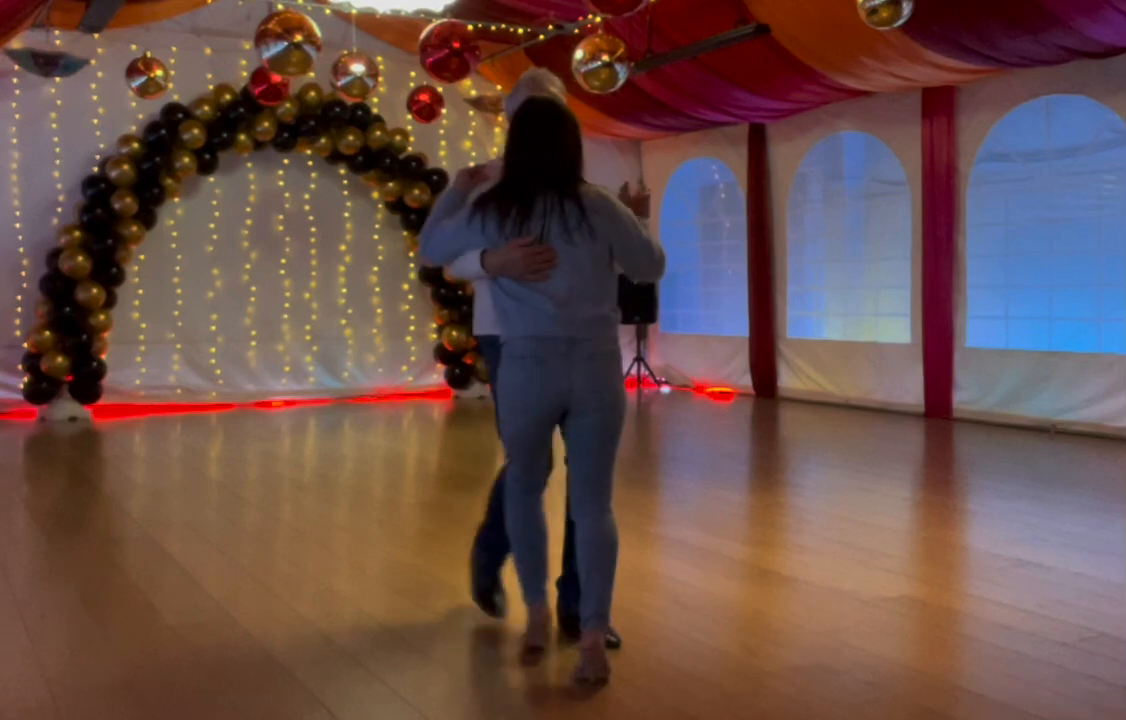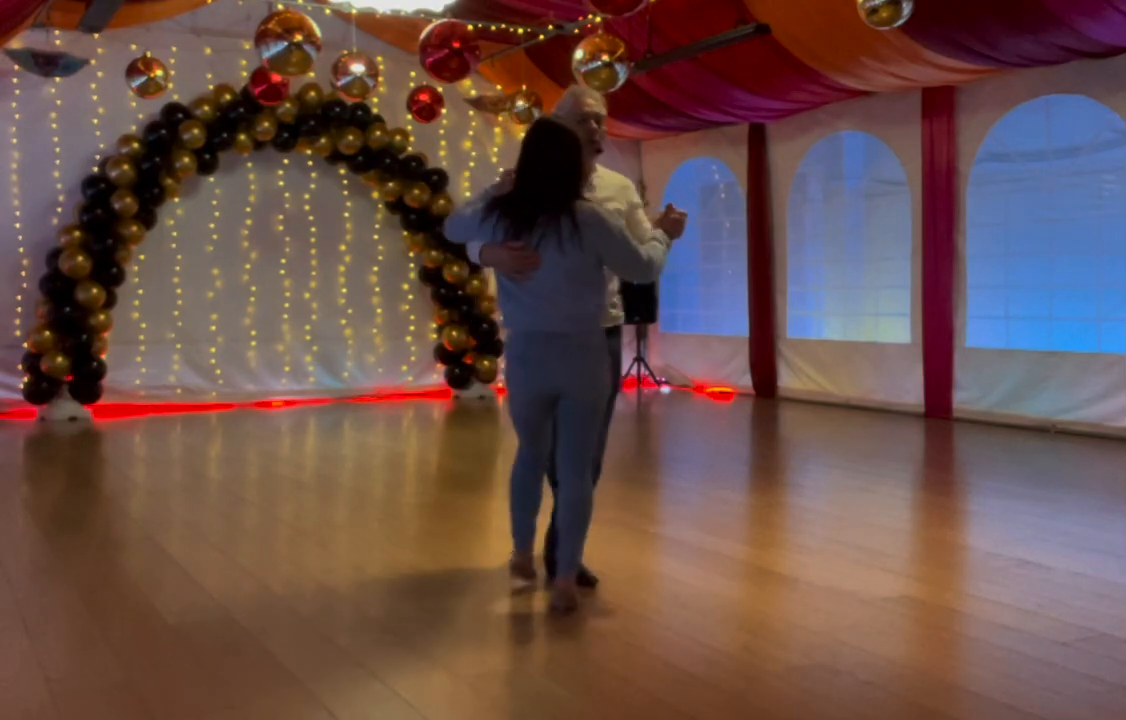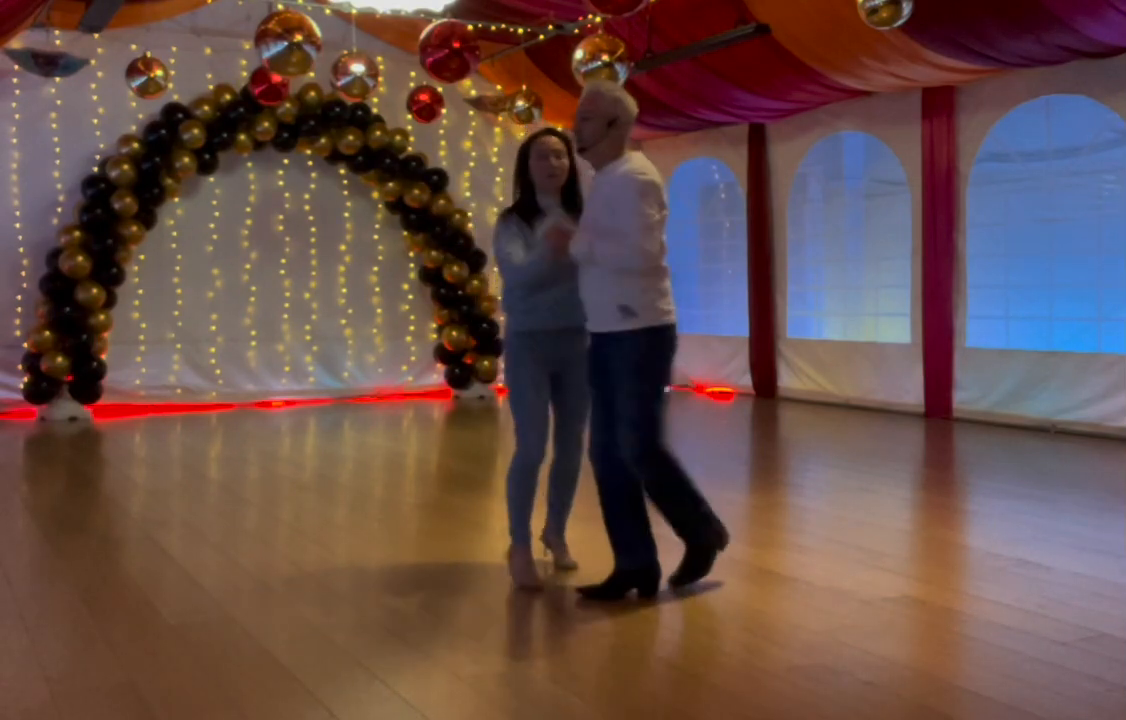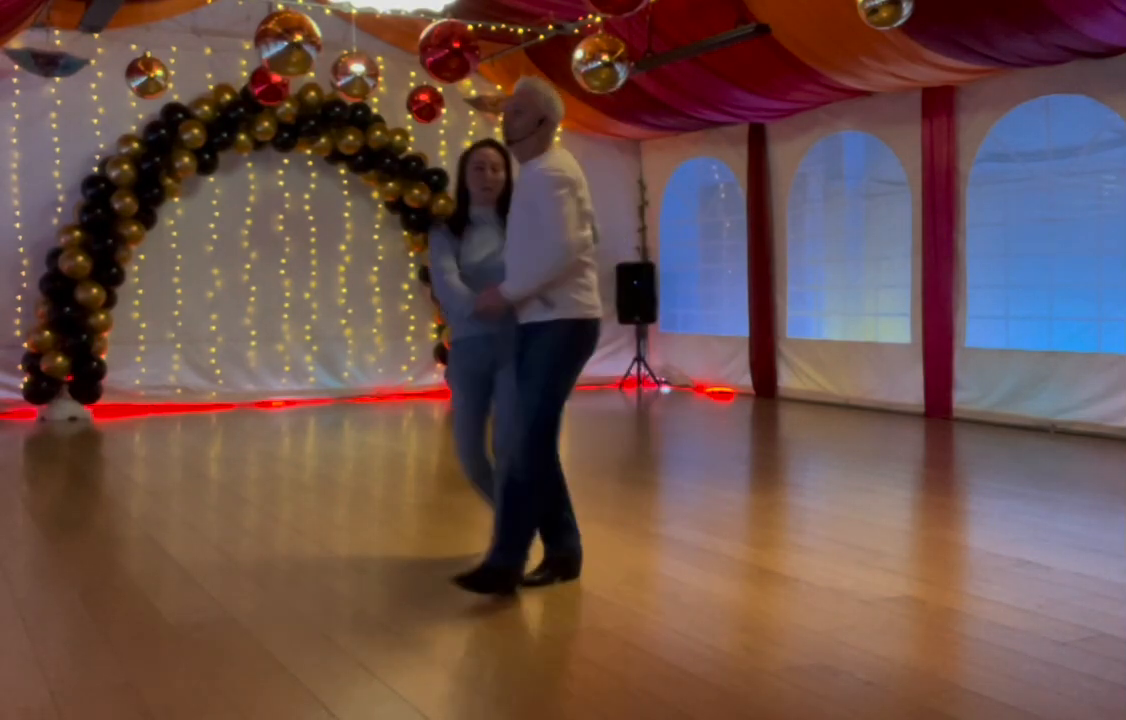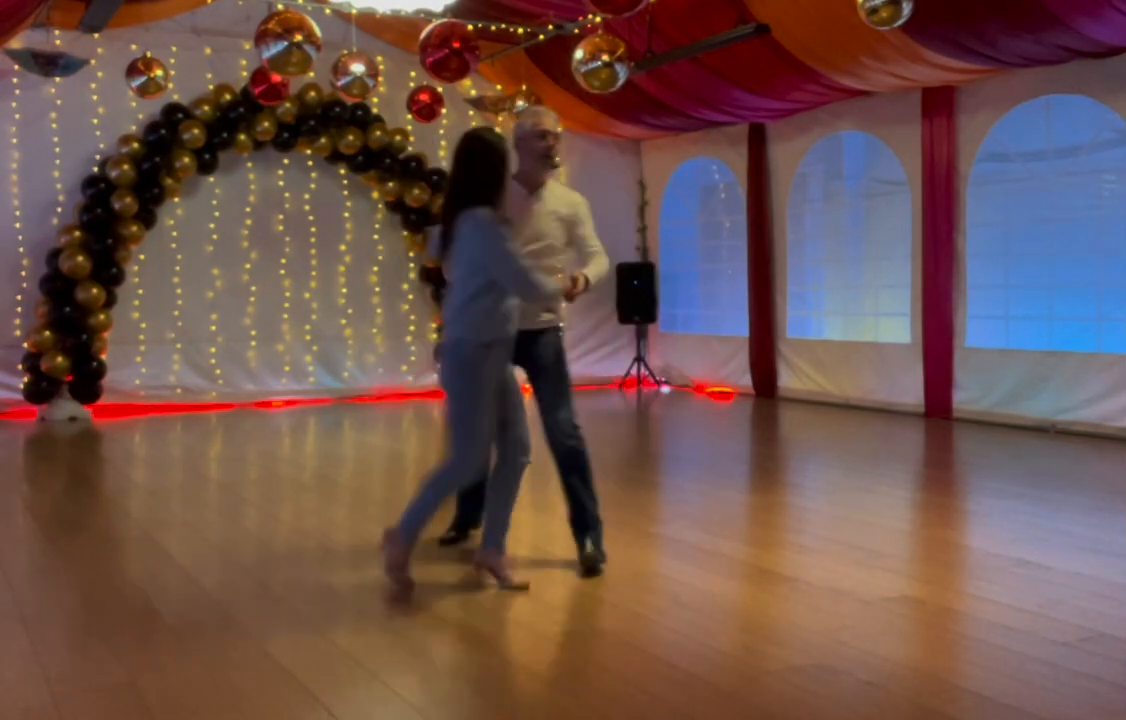
dt=1s
person 1, frame 1
right shoulder: (486, 182)
right elbow: (451, 257)
right wrist: (494, 260)
right hip: (510, 340)
left ankle: (576, 607)
right ankle: (487, 562)
person 1, frame 2
left shoulder: (621, 189)
right elbow: (477, 238)
left wrist: (667, 232)
right wrist: (493, 254)
left hip: (604, 330)
left knee: (590, 445)
left ankle: (562, 546)
right ankle: (562, 548)
person 1, frame 3
left shoulder: (634, 177)
right shoulder: (605, 181)
left elbow: (642, 254)
left wrist: (577, 243)
left hip: (641, 334)
right hip: (607, 335)
left knee: (641, 449)
right knee: (607, 451)
left ankle: (703, 534)
right ankle: (635, 564)
person 1, frame 4
left shoulder: (547, 172)
right shoulder: (544, 172)
left elbow: (566, 250)
left wrist: (507, 292)
left hip: (563, 323)
right hip: (542, 323)
left knee: (532, 438)
right knee: (532, 437)
left ankle: (506, 560)
right ankle: (562, 551)
person 1, frame 5
left shoulder: (571, 203)
left elbow: (597, 257)
left wrist: (583, 278)
left hip: (541, 330)
left knee: (563, 427)
left ankle: (588, 534)
right ankle: (467, 516)
person 2, frame 1
left shoulder: (490, 210)
right shoulder: (596, 207)
left elbow: (430, 251)
right elbow: (652, 267)
left wrist: (457, 191)
right wrist: (632, 219)
left hip: (527, 366)
right hip: (596, 366)
left knee: (524, 488)
right knee: (594, 503)
left ankle: (536, 616)
right ankle: (593, 638)
person 2, frame 2
left shoulder: (500, 215)
right shoulder: (589, 219)
left elbow: (453, 228)
right elbow: (644, 269)
left wrist: (494, 191)
right wrist: (661, 235)
left hip: (526, 355)
right hip: (583, 355)
left knee: (531, 455)
right knee: (577, 470)
left ankle: (523, 552)
right ankle: (565, 579)
person 2, frame 3
left shoulder: (585, 218)
right shoulder: (513, 222)
right elbow: (515, 274)
right wrist: (548, 254)
left hip: (575, 344)
right hip: (528, 343)
left knee: (571, 447)
right knee: (531, 446)
left ankle: (555, 532)
right ankle: (519, 547)
person 2, frame 4
right shoulder: (448, 233)
right elbow: (445, 284)
left hip: (516, 344)
right hip: (469, 348)
left knee: (507, 443)
right knee: (469, 452)
person 2, frame 5
left shoulder: (463, 220)
right shoulder: (485, 221)
left elbow: (465, 266)
right elbow: (527, 286)
right wrist: (560, 285)
left hip: (488, 354)
right hip: (473, 354)
left knee: (516, 451)
right knee: (467, 462)
left ankle: (491, 550)
right ankle: (401, 539)
